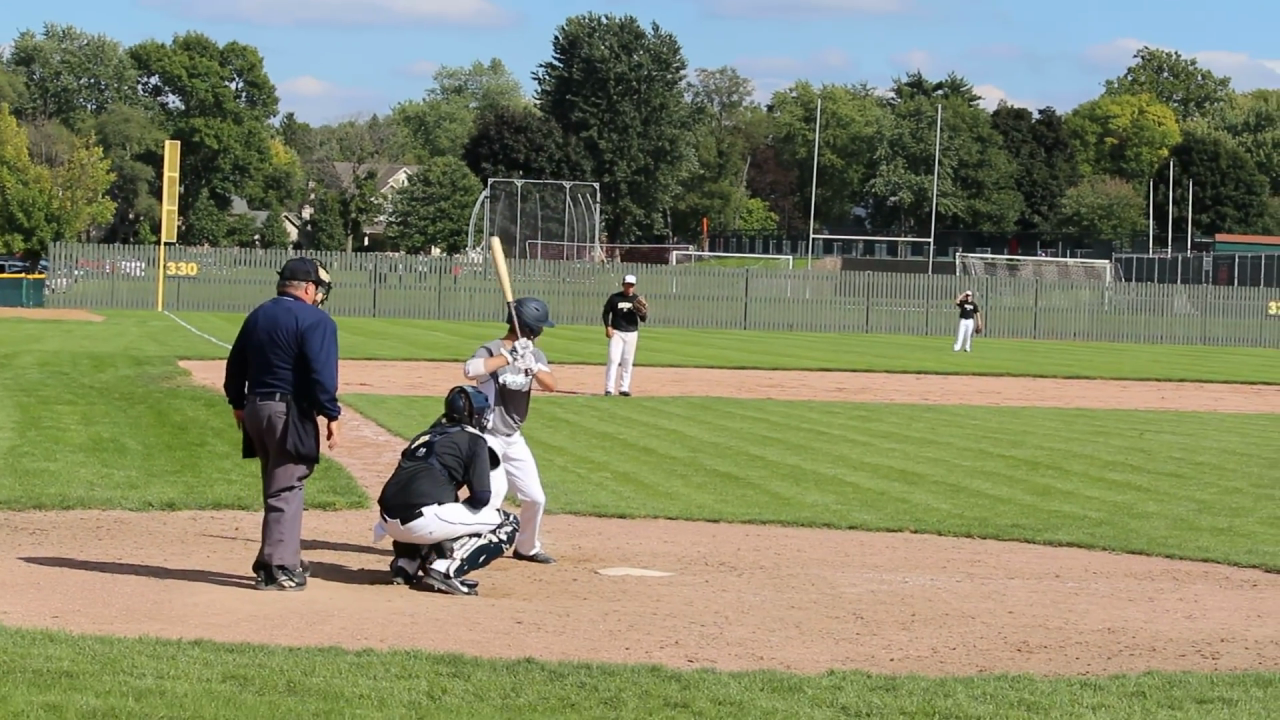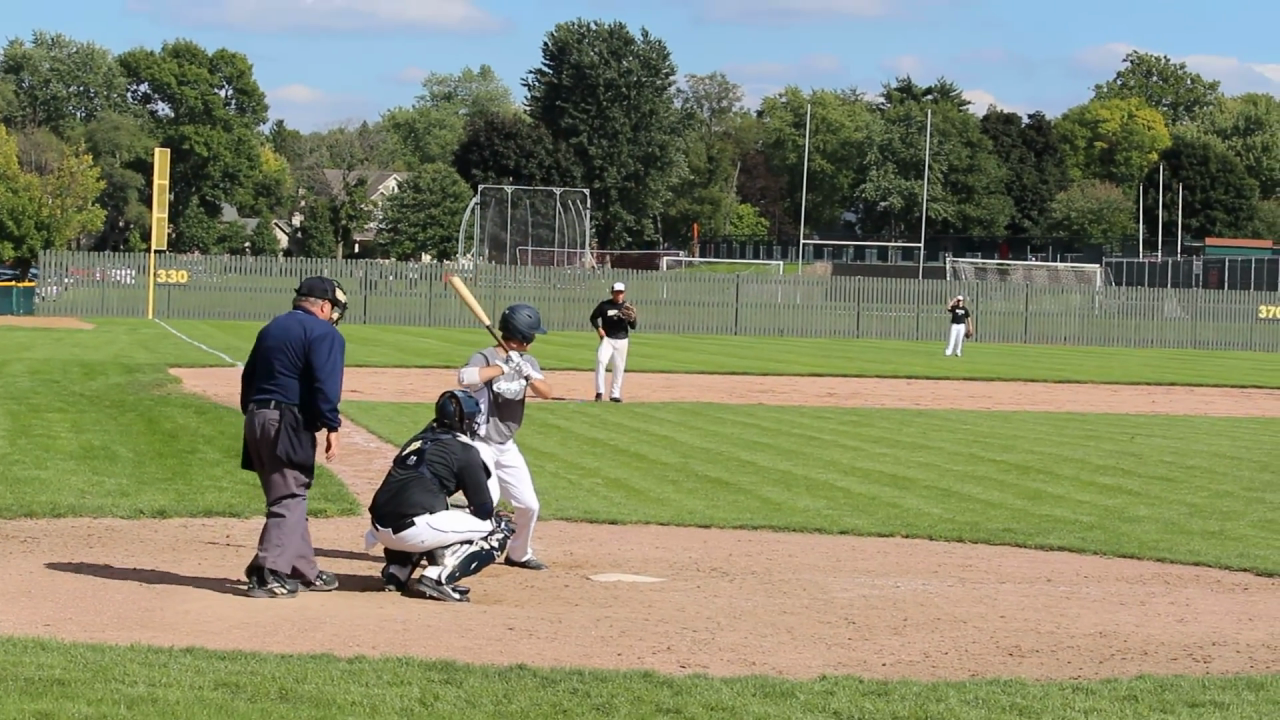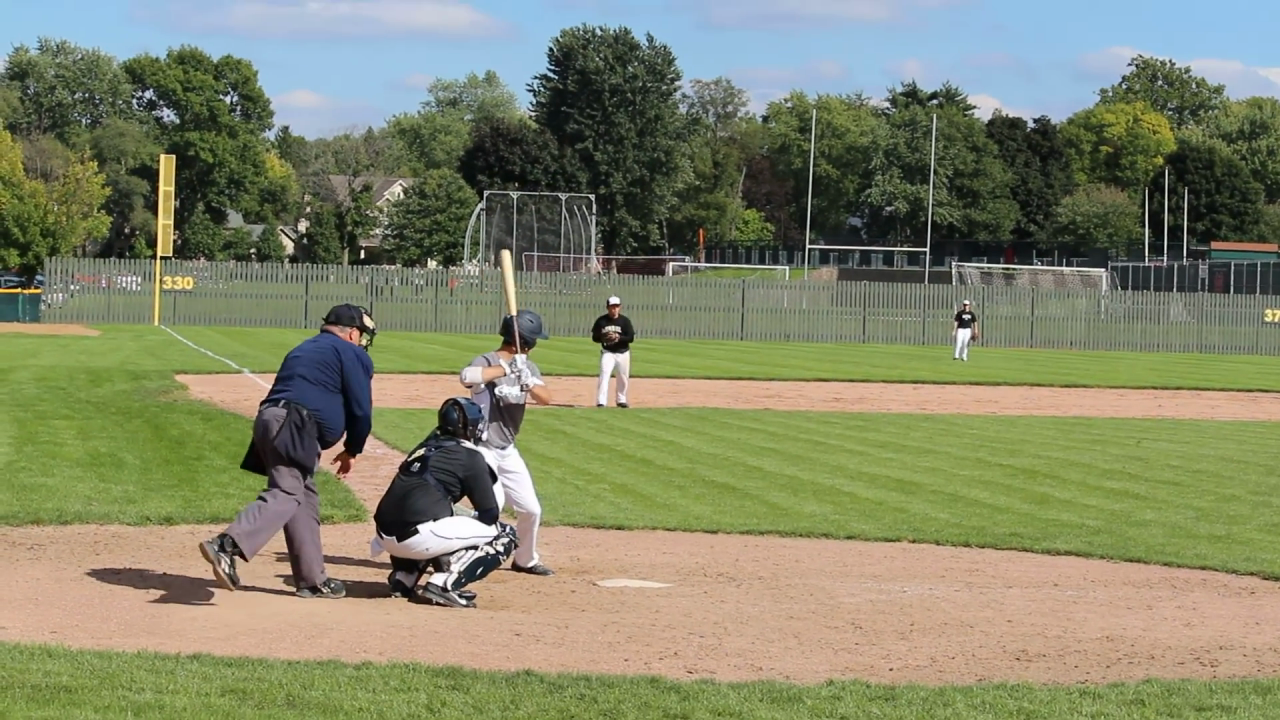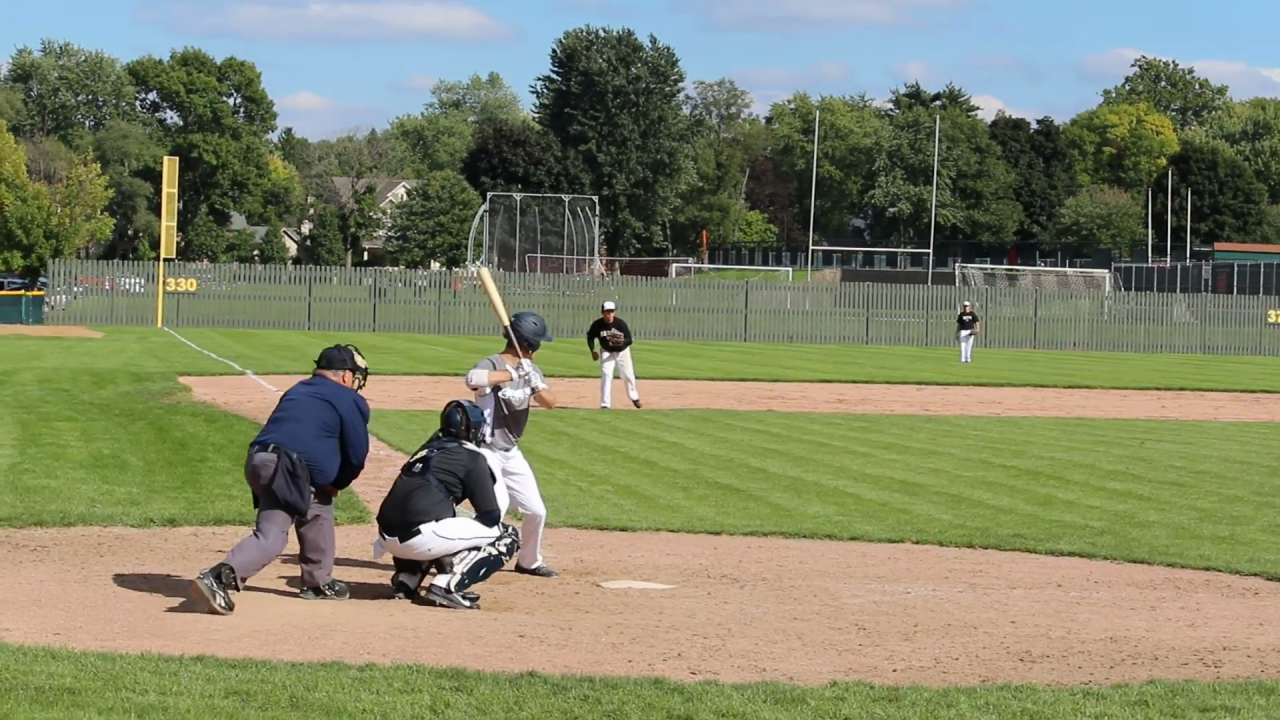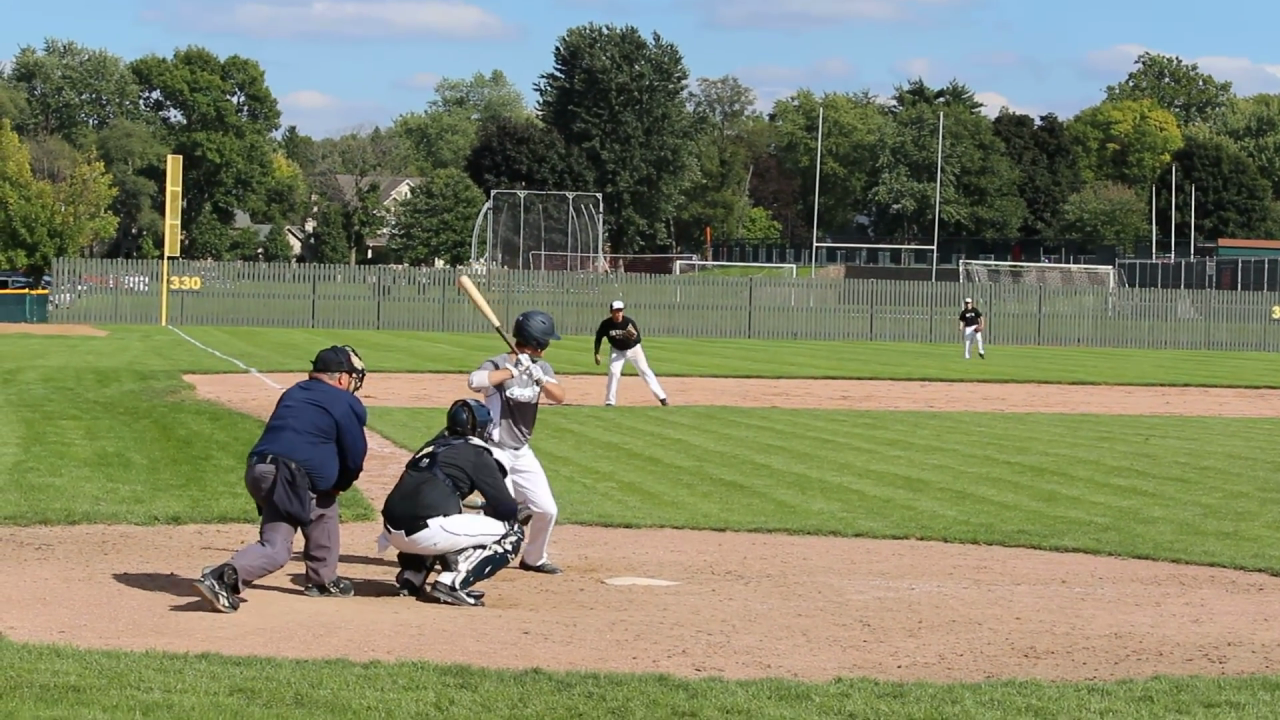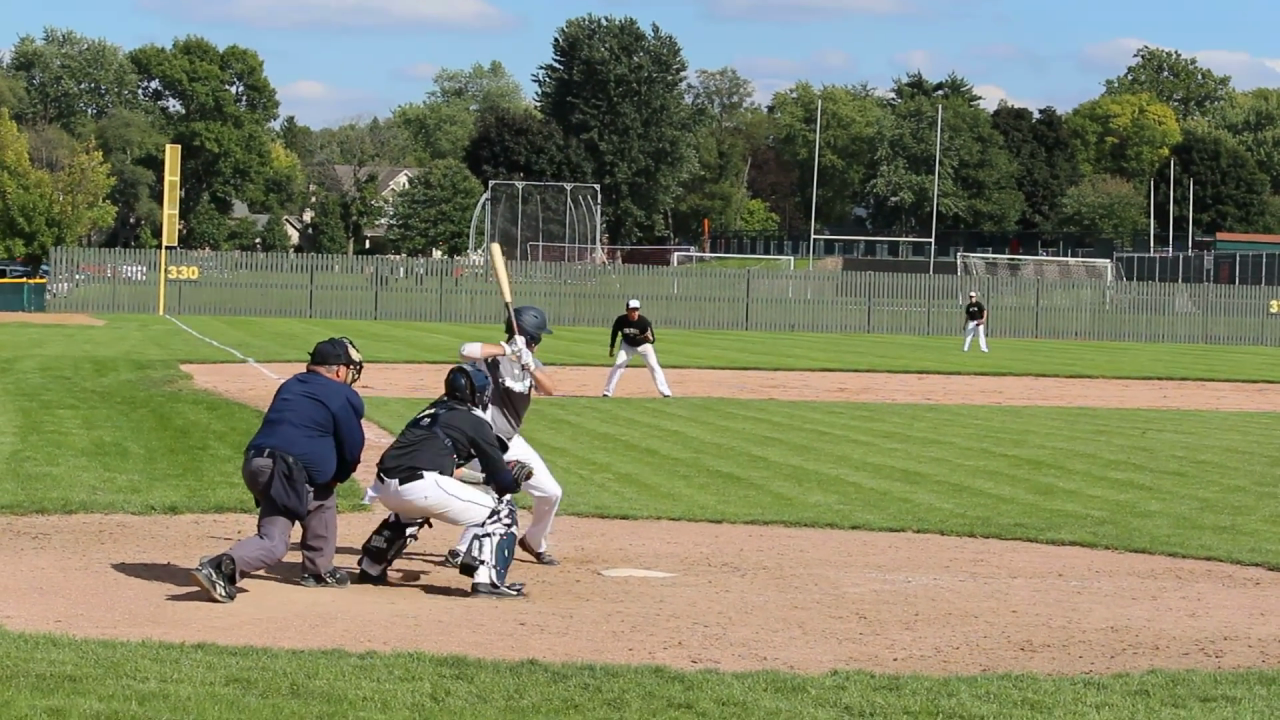
dt=0.4s
person 1, frame 1
left shoulder: (257, 315)
right shoulder: (316, 320)
left elbow: (236, 364)
right elbow: (322, 373)
left wrist: (238, 403)
right wrist: (331, 415)
left hip: (256, 410)
right hip: (291, 414)
left knee: (278, 488)
right knee: (286, 491)
left ankle: (284, 559)
right ankle: (276, 568)
person 1, frame 2
left shoulder: (271, 328)
right shoulder: (324, 333)
left elbow: (249, 376)
right elbow: (325, 385)
left wrist: (251, 414)
right wrist: (332, 427)
left hip: (257, 418)
right hip: (288, 422)
left knee: (288, 496)
right knee: (289, 500)
left ankle: (303, 572)
right ankle: (267, 574)
person 1, frame 3
left shoulder: (303, 349)
right shoulder: (353, 355)
right elbow: (361, 409)
left wrist: (310, 449)
right wrist: (352, 451)
left hip: (269, 420)
right hip: (294, 426)
left knee: (304, 500)
right knee: (284, 495)
left ankle: (313, 580)
right ankle: (226, 546)
person 1, frame 4
left shoulder: (298, 390)
right shoulder: (351, 401)
right elbow: (356, 456)
left wrist: (326, 484)
right wrist: (336, 484)
left hip: (260, 460)
right hip: (286, 469)
left knee: (318, 507)
right knee: (270, 537)
left ankle: (318, 582)
right ankle: (219, 578)
person 1, frame 5
left shoulder: (293, 393)
right shoulder: (347, 404)
right elbow: (354, 458)
left wrist: (330, 486)
right wrist: (339, 485)
left hip: (259, 470)
right hip: (287, 479)
left knee: (324, 506)
right knee: (276, 548)
left ankle: (323, 580)
right ankle: (222, 578)
person 1, frame 6
left shoulder: (290, 385)
right shoulder: (344, 397)
right elbow: (351, 450)
left wrist: (328, 478)
right wrist: (336, 477)
left hip: (257, 463)
right hip: (286, 472)
left knee: (323, 498)
right knee: (274, 543)
left ankle: (319, 570)
right ankle: (219, 568)
person 2, frame 1
left shoulder: (534, 353)
right shoulder: (492, 349)
left elbow: (551, 385)
right elbow: (470, 370)
left wrist: (532, 367)
right wrist: (509, 356)
left hip: (514, 438)
right hip: (487, 437)
left knee: (535, 497)
right knee: (494, 494)
left ankle: (527, 548)
person 2, frame 2
left shoulder: (527, 361)
right shoulder: (484, 357)
left elbow: (546, 393)
right elbow: (463, 378)
left wrist: (529, 376)
right wrist: (504, 366)
left hip: (507, 446)
right hip: (479, 444)
left knee: (529, 504)
left ankle: (518, 554)
person 2, frame 3
left shoulder: (528, 367)
right shoulder: (487, 361)
left elbow: (546, 399)
right elbow: (466, 377)
left wrist: (527, 383)
right wrist: (507, 368)
left hip: (508, 450)
right hip: (481, 449)
left knee: (531, 508)
left ankle: (525, 559)
person 2, frame 4
left shoulder: (532, 369)
right shoulder: (491, 363)
left elbow: (550, 402)
right elbow: (472, 379)
left wrist: (537, 386)
right wrist: (513, 373)
left hip: (512, 452)
right hip: (485, 451)
left knee: (536, 511)
left ankle: (528, 561)
person 2, frame 5
left shoulder: (537, 366)
right shoulder: (496, 365)
left elbow: (559, 397)
right elbow: (474, 382)
left wrist: (542, 379)
right wrist: (515, 370)
left hip: (522, 452)
right hip: (495, 451)
left knee: (547, 509)
left ankle: (533, 558)
person 2, frame 6
left shoulder: (531, 363)
right shoulder: (489, 359)
left elbow: (550, 389)
right elbow: (466, 351)
left wrist: (529, 367)
right wrist: (508, 351)
left hip: (510, 442)
left knee: (550, 492)
left ankle: (533, 543)
right ankle: (460, 552)
person 3, frame 1
left shoulder: (426, 435)
right shoulder: (473, 440)
right elbow: (481, 497)
right wrist: (465, 506)
left hip: (390, 520)
right hip: (420, 519)
right knee: (508, 524)
left ankle: (405, 564)
right ankle: (446, 571)
person 3, frame 2
left shoulder: (418, 440)
right shoulder: (464, 450)
right elbow: (484, 510)
left hip: (381, 527)
right hip: (411, 529)
right knee: (499, 531)
left ankle: (396, 571)
right ankle: (438, 577)
person 3, frame 3
left shoulder: (424, 448)
right shoulder: (470, 456)
right elbow: (489, 514)
left hip: (387, 535)
right hip: (417, 537)
right knee: (504, 536)
left ankle: (403, 578)
right ankle: (444, 585)
person 3, frame 4
left shoulder: (427, 450)
right shoulder: (471, 457)
right elbow: (490, 516)
left hip: (390, 537)
right hip: (419, 537)
right knee: (507, 537)
left ankle: (406, 580)
right ankle: (447, 586)
person 3, frame 5
left shoulder: (431, 447)
right shoulder: (477, 453)
right elbow: (508, 510)
right wrist: (515, 516)
left hip: (395, 531)
right hip: (425, 532)
right knee: (512, 535)
left ankle: (411, 578)
right ankle: (450, 585)
person 3, frame 6
left shoulder: (431, 412)
right shoulder: (476, 422)
right elbow: (503, 481)
right wrist: (515, 480)
left hip: (386, 484)
right hip: (422, 485)
left knee: (409, 515)
right knee: (501, 513)
left ankle: (371, 569)
right ankle: (488, 581)
